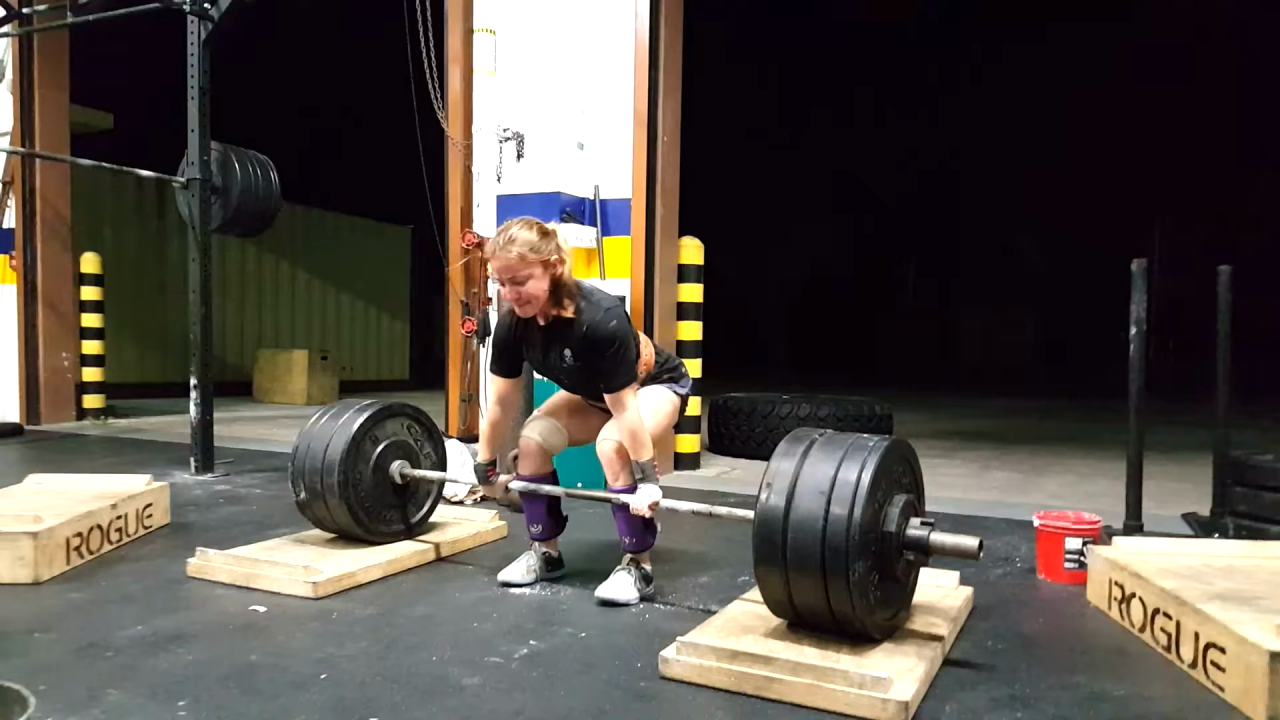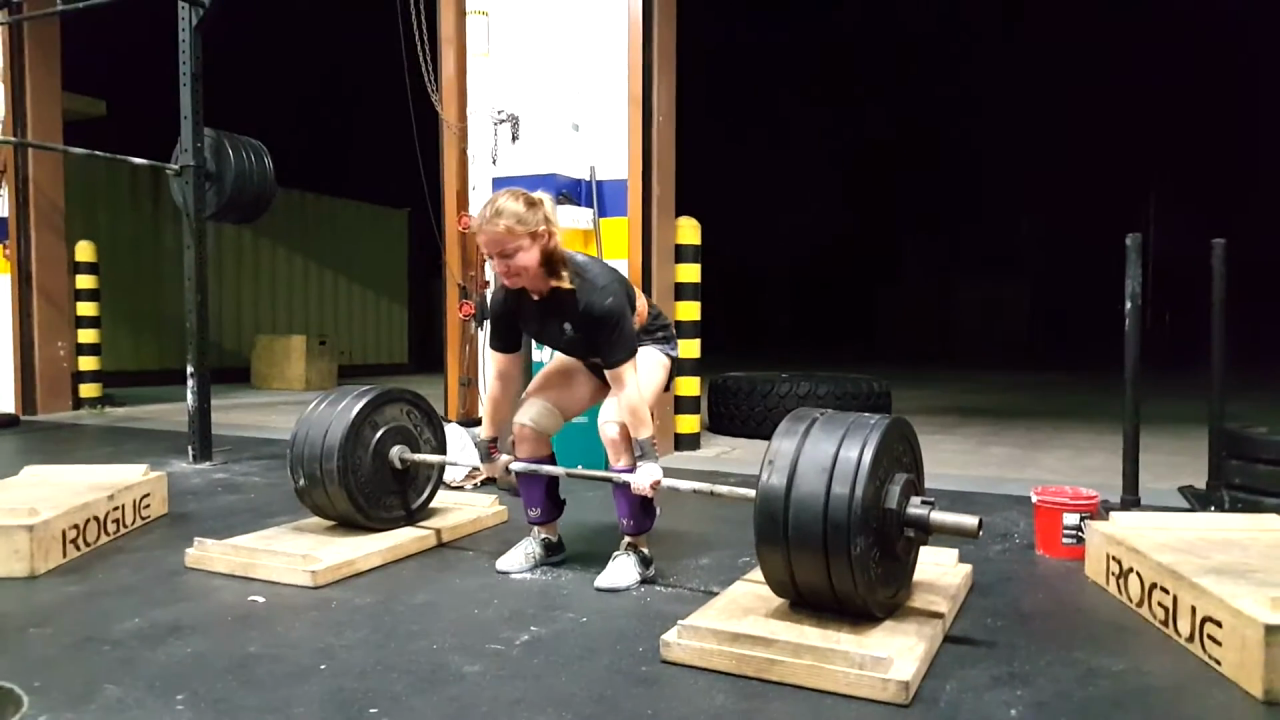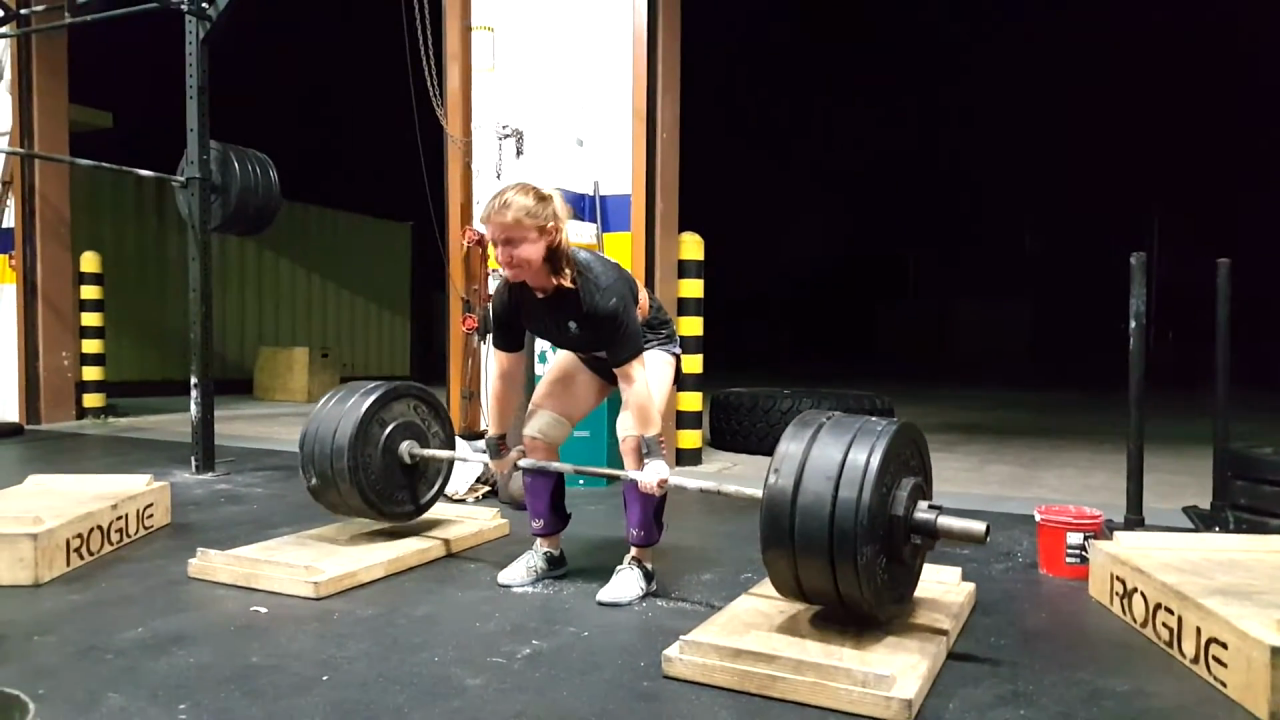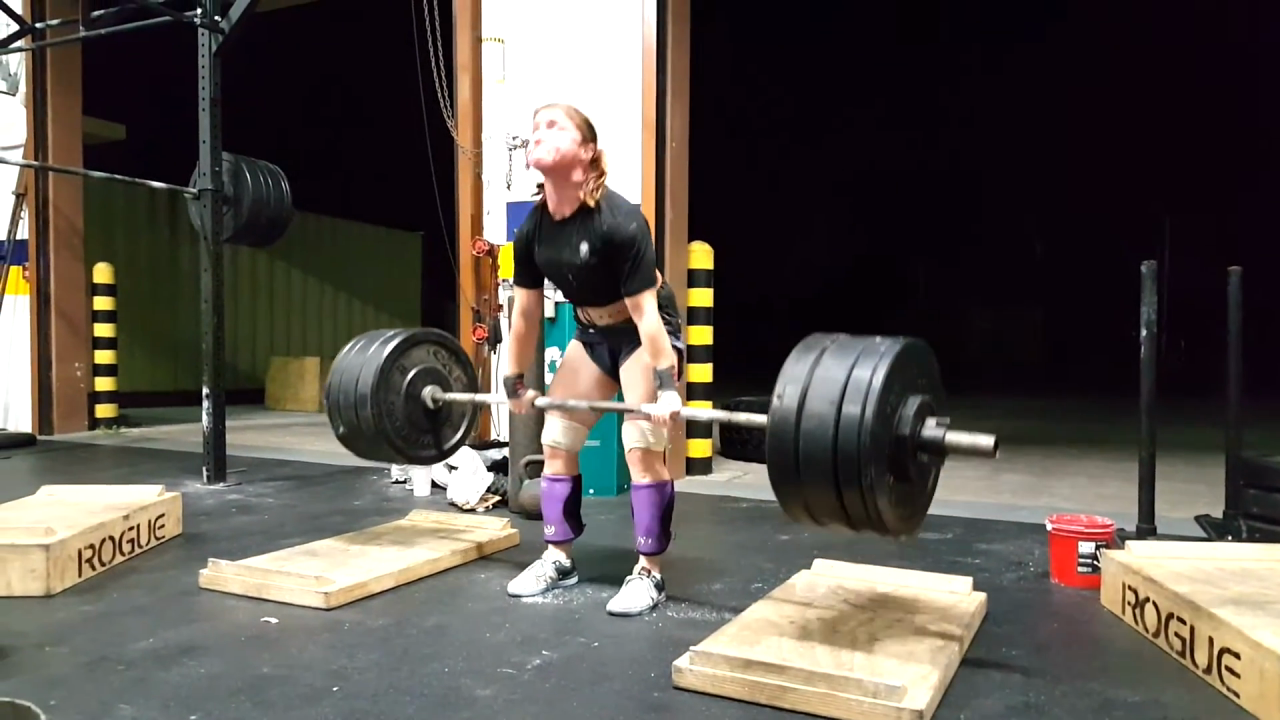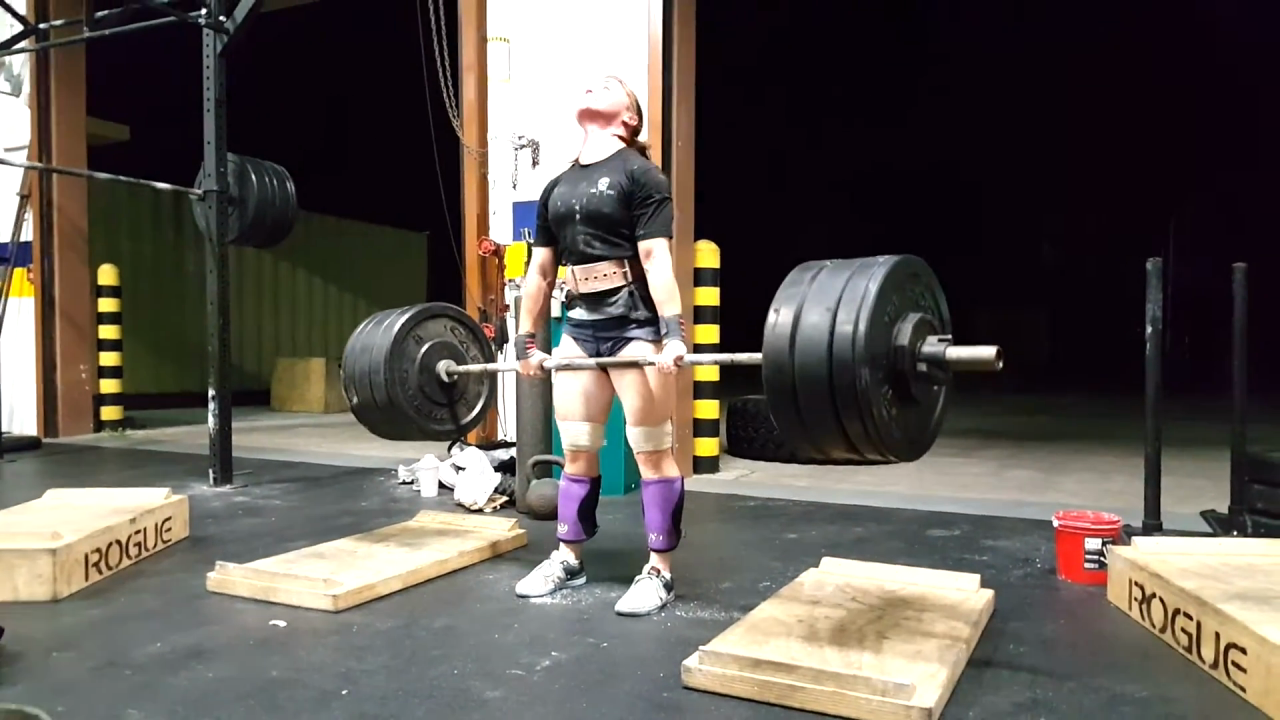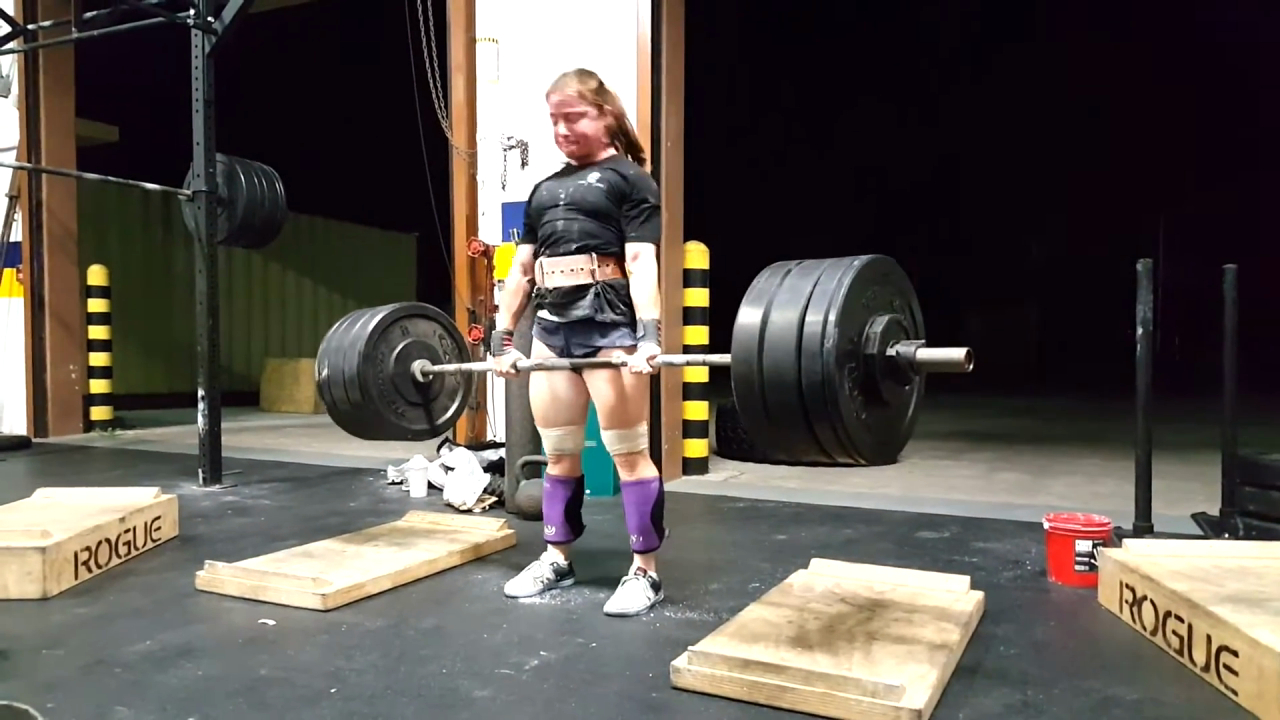
dt=0.7s
person 1, frame 1
left shoulder: (601, 320)
right shoulder: (511, 326)
left elbow: (625, 408)
right elbow: (501, 402)
left wrist: (647, 481)
right wrist: (486, 466)
left hip: (655, 384)
right hip: (592, 394)
left knee: (613, 445)
right knee: (533, 439)
left ankle: (637, 565)
right ankle: (545, 551)
person 1, frame 2
left shoulder: (597, 291)
right shoulder: (507, 298)
left elbow: (624, 384)
right elbow: (503, 377)
left wrist: (647, 458)
right wrist: (487, 444)
left hip: (645, 344)
right hip: (586, 356)
left knee: (614, 426)
right knee: (527, 422)
left ankle: (635, 549)
right ankle: (545, 536)
person 1, frame 3
left shoulder: (600, 288)
right shoulder: (509, 296)
left elbow: (632, 379)
right elbow: (506, 374)
left wrist: (654, 457)
right wrist: (497, 443)
left hip: (647, 343)
right hip: (586, 350)
left knee: (633, 441)
right knee: (536, 435)
left ankle: (639, 564)
right ankle: (546, 550)
person 1, frame 4
left shoulder: (618, 221)
right shoulder: (532, 230)
left elbow: (645, 313)
right elbow: (525, 313)
left wrist: (667, 388)
right wrist: (515, 383)
left hip: (645, 333)
right hip: (592, 335)
left knee: (642, 445)
right knee: (556, 441)
left ankle: (648, 573)
right ankle: (558, 558)
person 1, frame 5
left shoulder: (639, 174)
right shoulder: (557, 187)
left elbow: (656, 258)
right elbow: (540, 271)
left wrist: (673, 332)
right wrist: (526, 340)
left hip: (634, 320)
right hip: (579, 323)
left knee: (650, 448)
right knee: (576, 449)
left ankle: (659, 571)
right ankle: (567, 557)
person 1, frame 6
left shoulder: (630, 181)
right shoulder: (544, 189)
left elbow: (642, 264)
right elbow: (521, 269)
left wrist: (649, 333)
right wrist: (502, 337)
left hip: (608, 322)
right hip: (550, 325)
left knee: (627, 450)
right knee: (558, 453)
left ankle: (645, 571)
right ankle: (556, 558)
